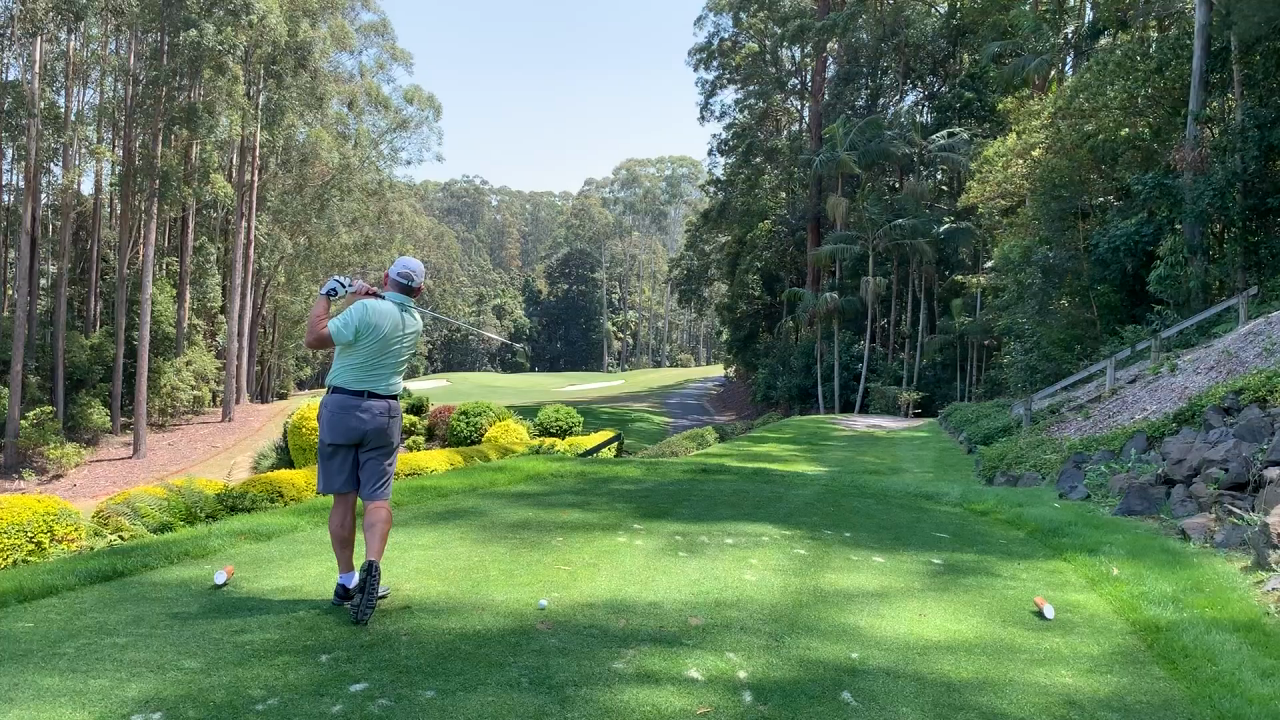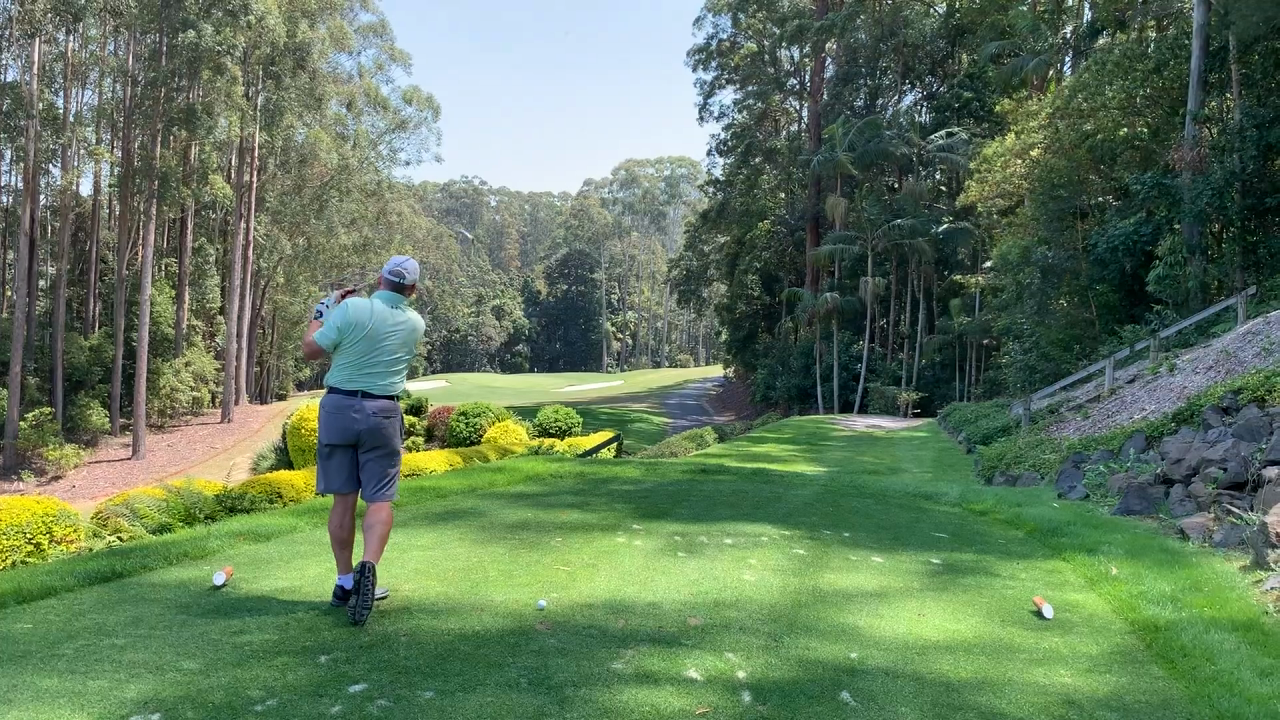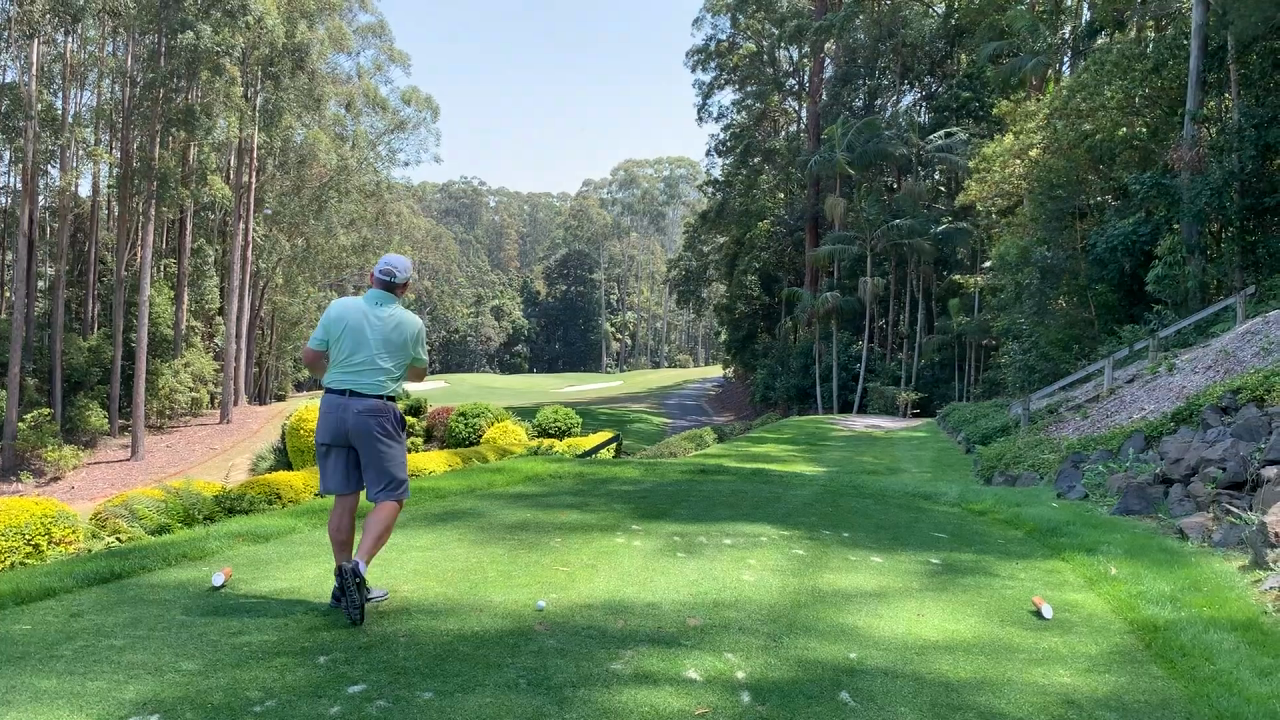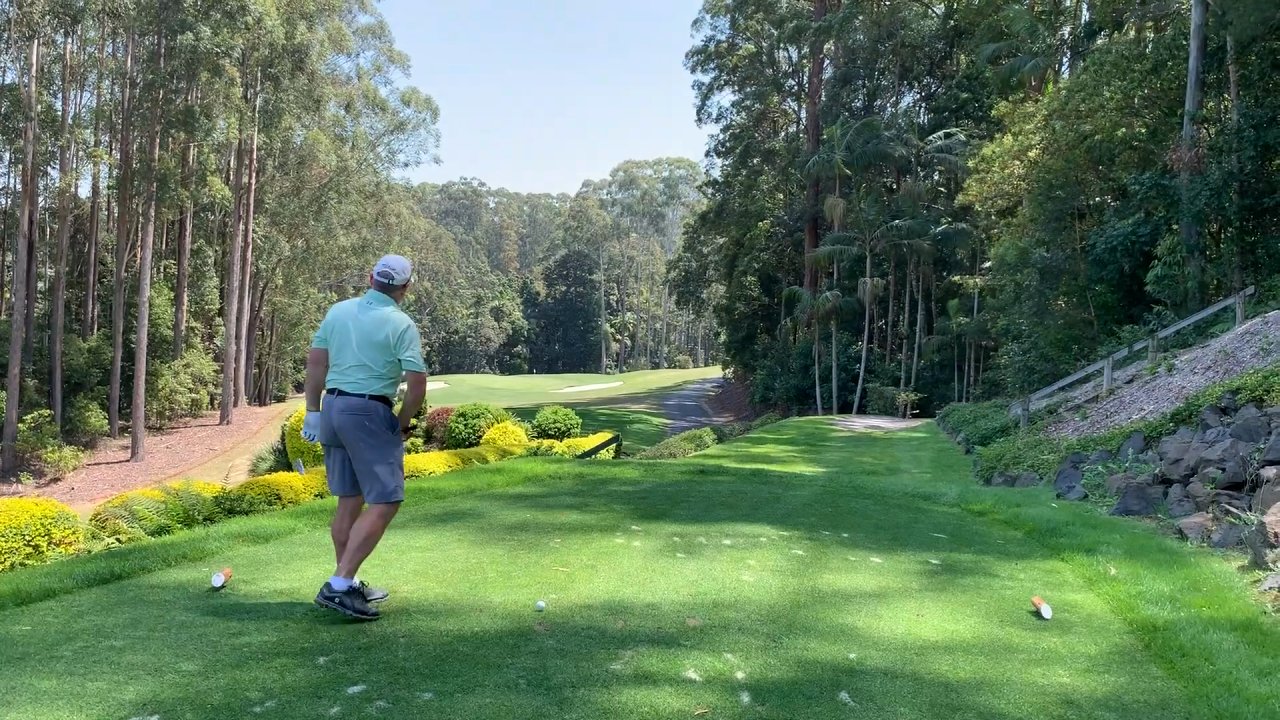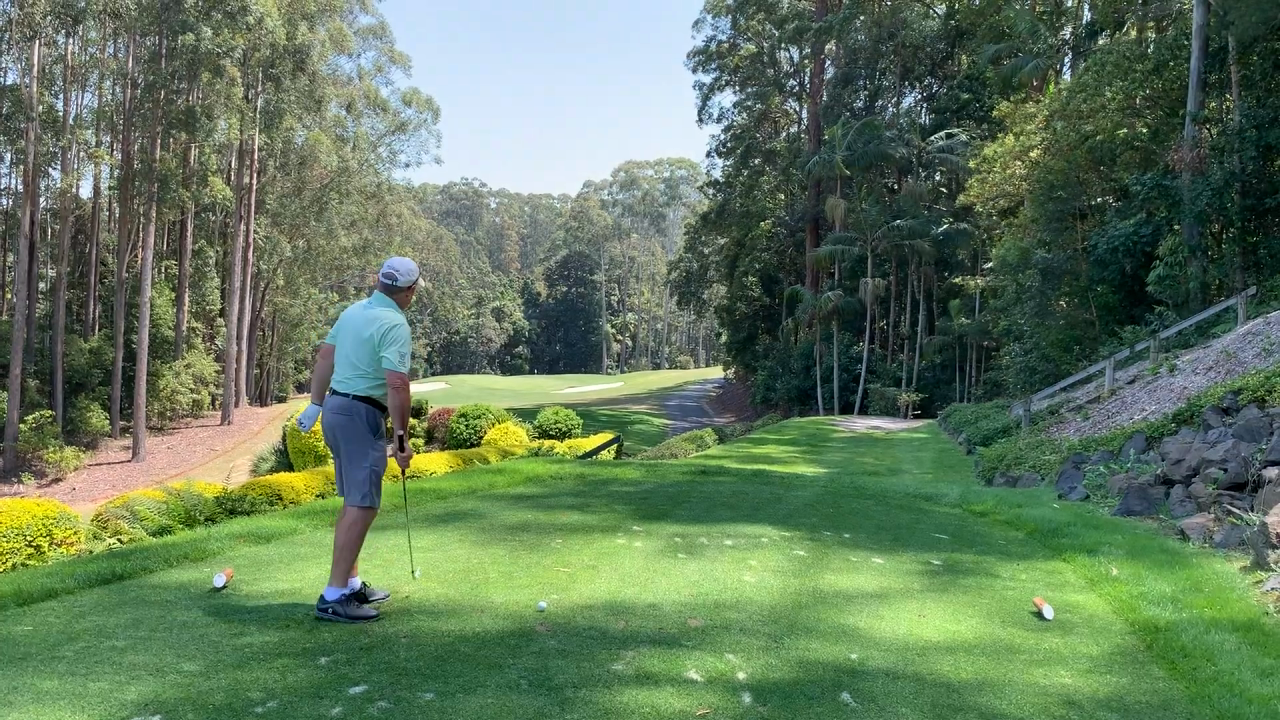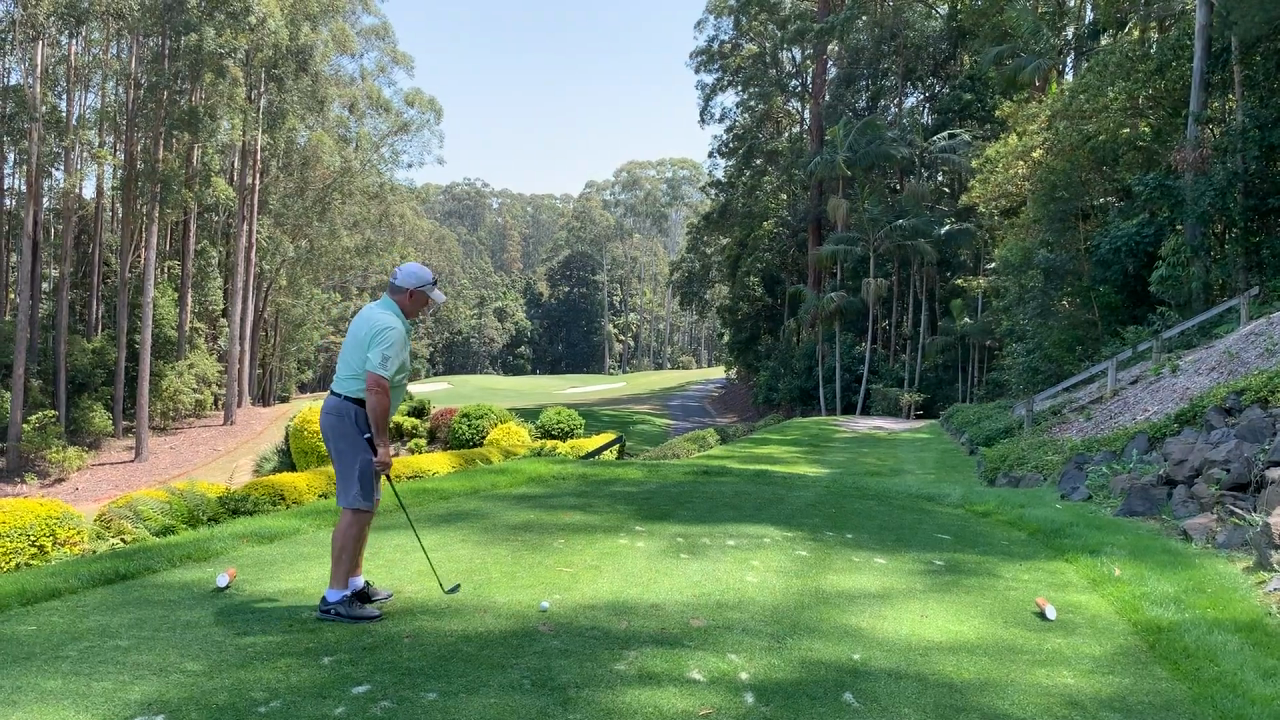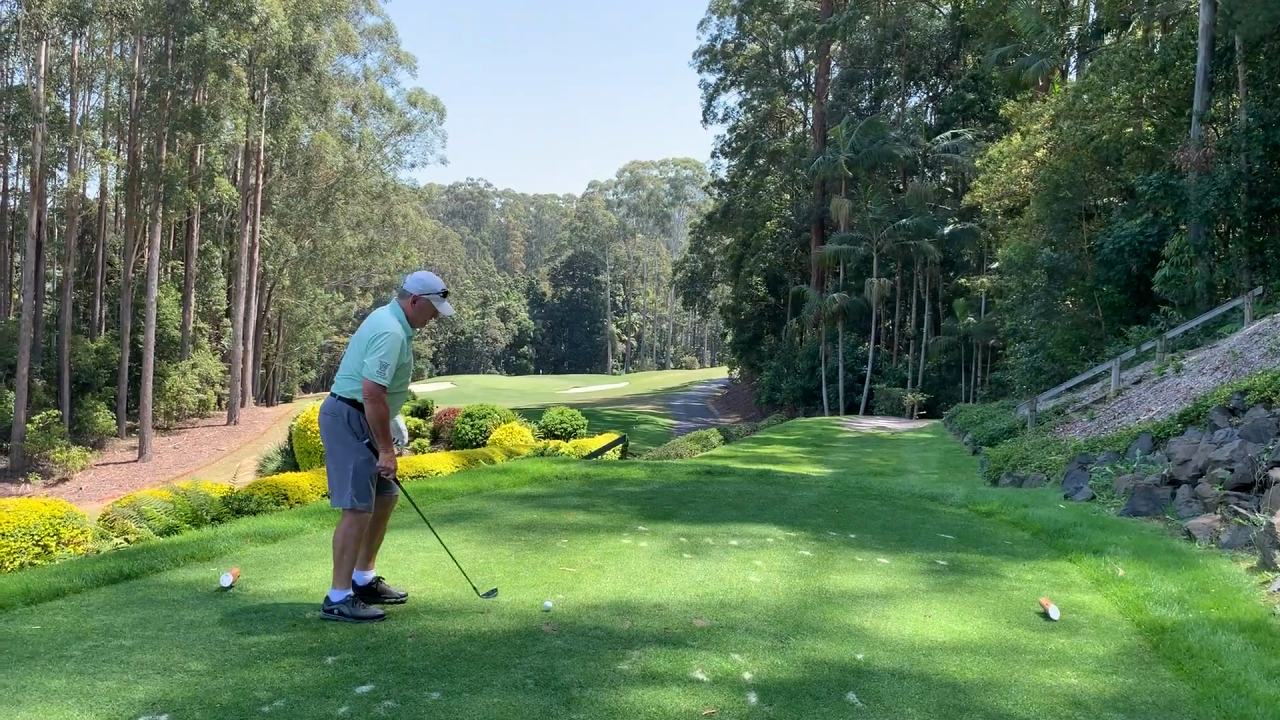
dt=0.2s
person 1, frame 1
left shoulder: (366, 310)
right shoulder: (415, 323)
left elbow: (315, 338)
left wrist: (326, 297)
right wrist: (369, 294)
left hip: (342, 408)
right hip: (383, 413)
left knee: (343, 497)
right knee: (377, 498)
left ankle: (347, 581)
right ankle: (371, 566)
person 1, frame 2
left shoulder: (351, 309)
right shoulder: (416, 324)
left elbow: (310, 351)
left wrist: (319, 315)
left hip: (338, 408)
right hip: (381, 413)
left knee: (344, 498)
right knee: (380, 499)
left ankle: (346, 583)
right ankle: (367, 566)
person 1, frame 3
left shoulder: (338, 309)
right shoulder: (411, 324)
left elbow: (311, 360)
right elbow: (419, 372)
left hip: (334, 408)
right hip: (376, 414)
left knee: (344, 499)
right knee: (391, 498)
left ankle: (347, 581)
right ankle: (355, 566)
person 1, frame 4
left shoulder: (339, 310)
right shoulder: (403, 325)
left elbow: (315, 362)
right elbow: (417, 386)
left wrist: (313, 411)
right wrist: (405, 422)
left hip: (335, 409)
right hip: (371, 415)
left knee: (350, 501)
right knee: (384, 502)
left ankle: (348, 583)
right ankle: (338, 586)
person 1, frame 5
left shoulder: (353, 312)
right shoulder: (394, 324)
left elbow: (324, 358)
right elbow: (397, 387)
left wrist: (316, 404)
right wrist: (401, 437)
left hip: (337, 411)
right hip: (362, 417)
left knee: (354, 503)
right knee: (362, 507)
left ankle: (348, 585)
right ankle: (334, 598)
person 1, frame 6
left shoulder: (373, 312)
right shoulder: (391, 327)
right elbow: (375, 387)
right wrist: (383, 443)
left hip: (346, 413)
right hip: (355, 420)
left knee: (364, 503)
right knee: (358, 507)
left ankle: (354, 584)
right ankle: (335, 598)
person 1, frame 7
left shoulder: (392, 321)
right shoulder: (389, 332)
right elbow: (373, 395)
left wrist: (393, 422)
right wrist: (385, 449)
left hip: (361, 422)
right hip: (350, 422)
left knee: (385, 497)
right knee: (358, 508)
left ankle: (364, 580)
right ankle: (338, 598)
